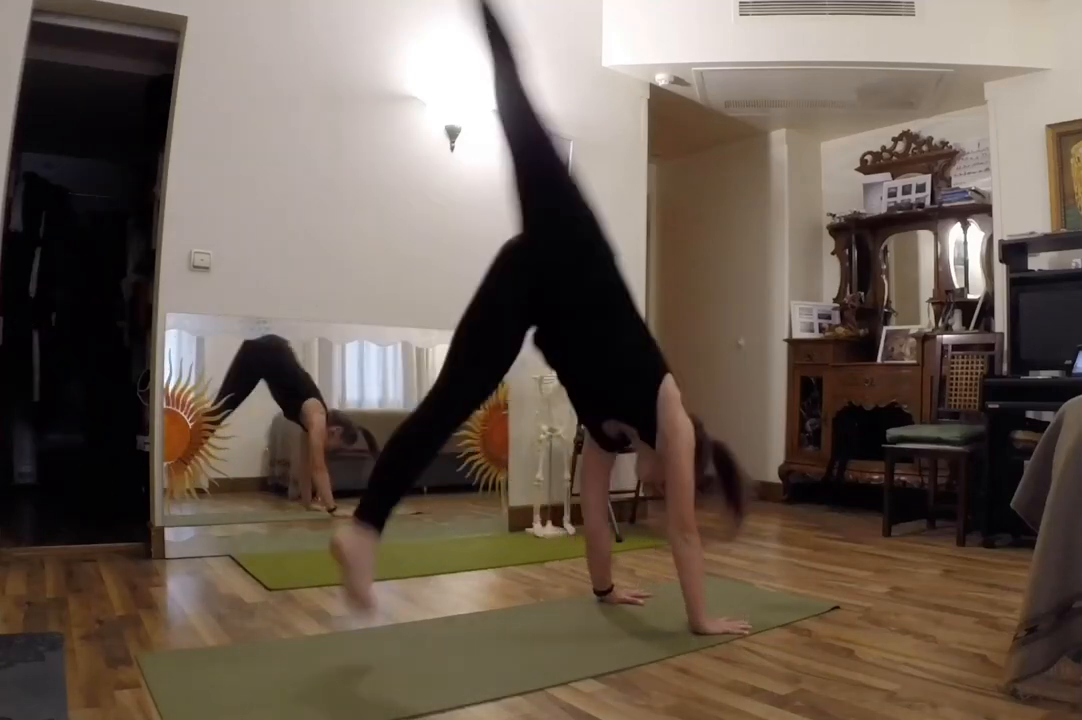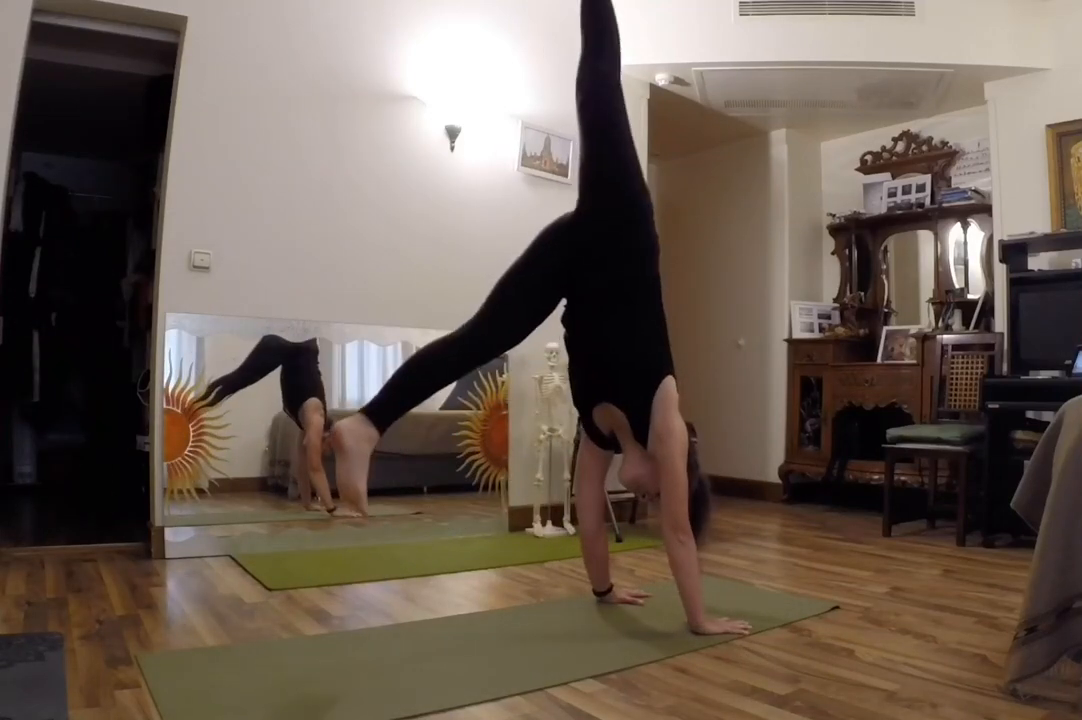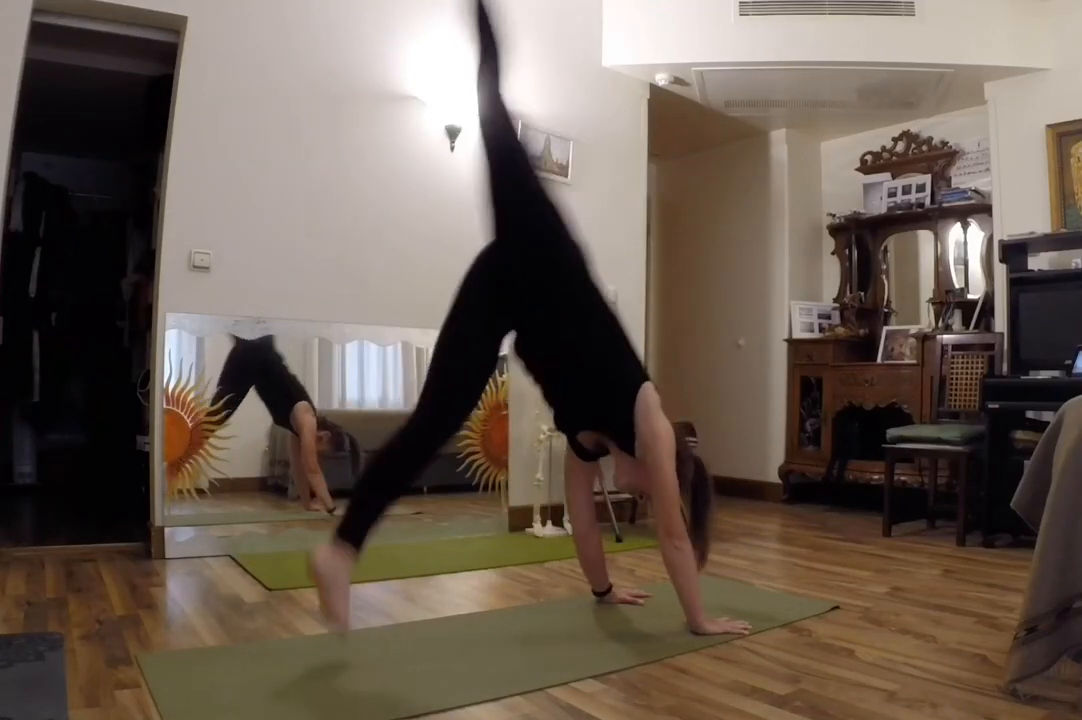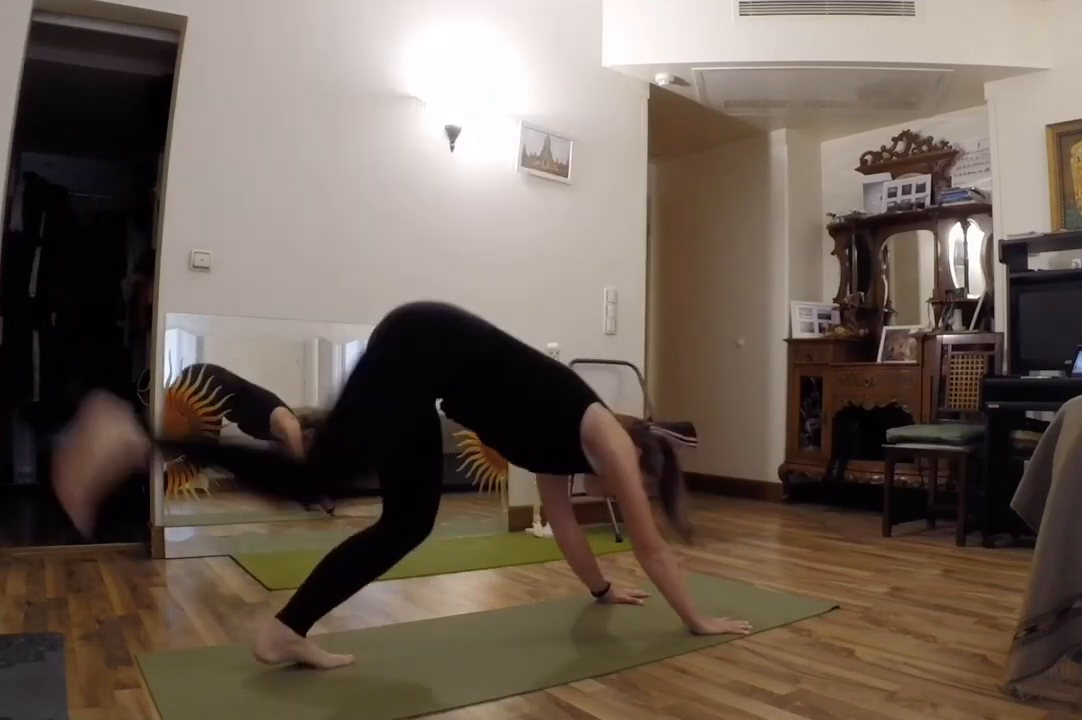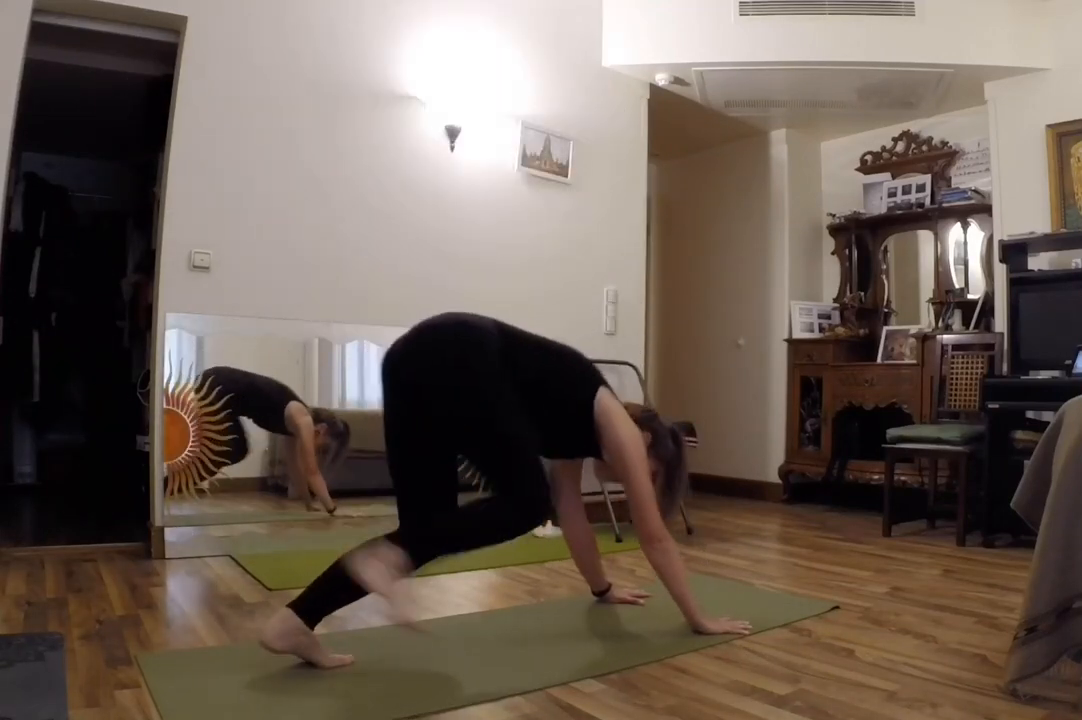
dt=0.4s
person 1, frame 1
left shoulder: (609, 428)
right shoulder: (673, 424)
left elbow: (593, 512)
right elbow: (682, 531)
left wrist: (605, 588)
right wrist: (702, 621)
left hip: (541, 268)
right hip: (562, 256)
left knee: (453, 399)
left ankle: (363, 528)
person 1, frame 2
left shoulder: (604, 424)
right shoulder: (664, 425)
left elbow: (589, 513)
right elbow: (677, 533)
left wrist: (604, 588)
right wrist: (702, 622)
left hip: (577, 250)
right hip: (611, 239)
right knee: (603, 83)
person 1, frame 3
left shoulder: (590, 429)
right shoulder: (650, 425)
left elbow: (580, 515)
right elbow: (673, 533)
left wrist: (603, 586)
right wrist: (698, 619)
left hip: (504, 280)
right hip: (536, 257)
left knee: (434, 422)
right knee: (503, 142)
left ankle: (339, 549)
person 1, frame 4
left shoulder: (556, 442)
right shoulder: (606, 435)
left elbow: (562, 519)
right elbow: (650, 544)
left wrist: (603, 588)
right wrist: (698, 621)
left hip: (422, 345)
right hip: (428, 345)
left knee: (409, 522)
right knee: (314, 473)
left ankle: (288, 629)
right ankle: (126, 436)
person 1, frame 5
left shoulder: (577, 430)
right shoulder: (620, 426)
left elbow: (571, 513)
right elbow: (654, 534)
left wrist: (603, 588)
right wrist: (697, 617)
left hip: (412, 356)
right hip: (455, 354)
left knee: (431, 531)
right knee: (526, 502)
left ankle: (295, 620)
right ankle: (389, 558)
